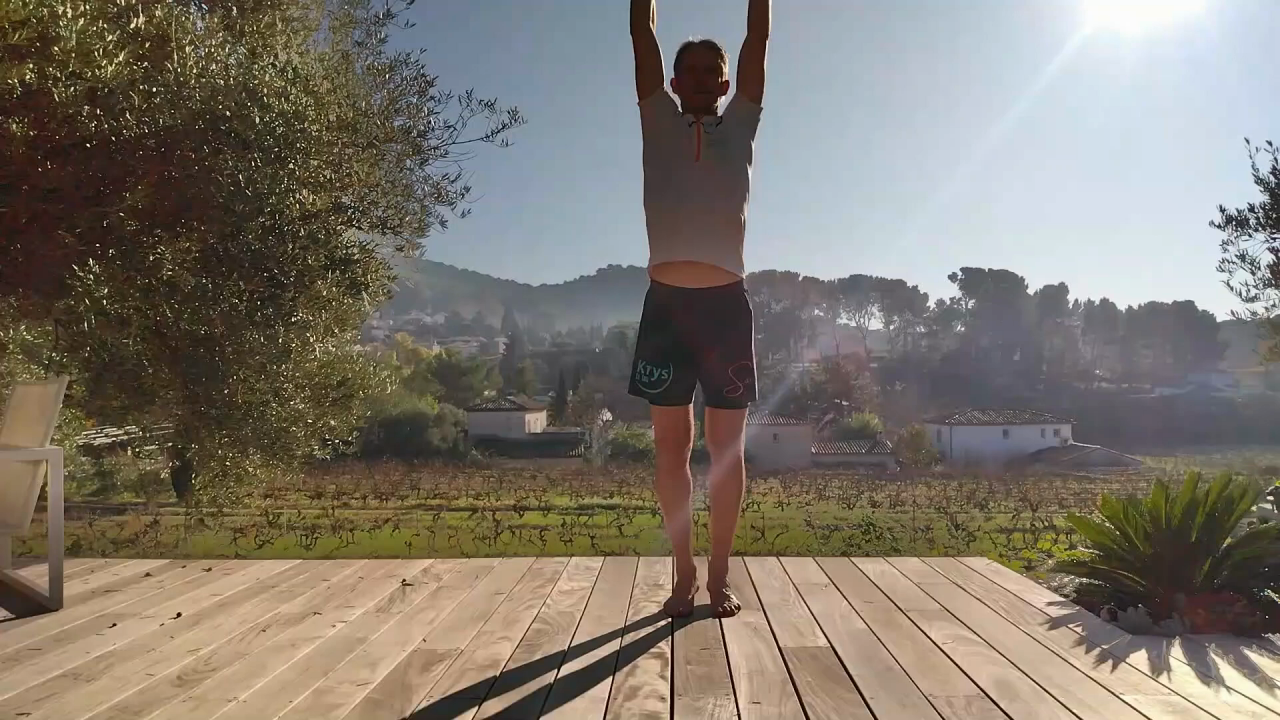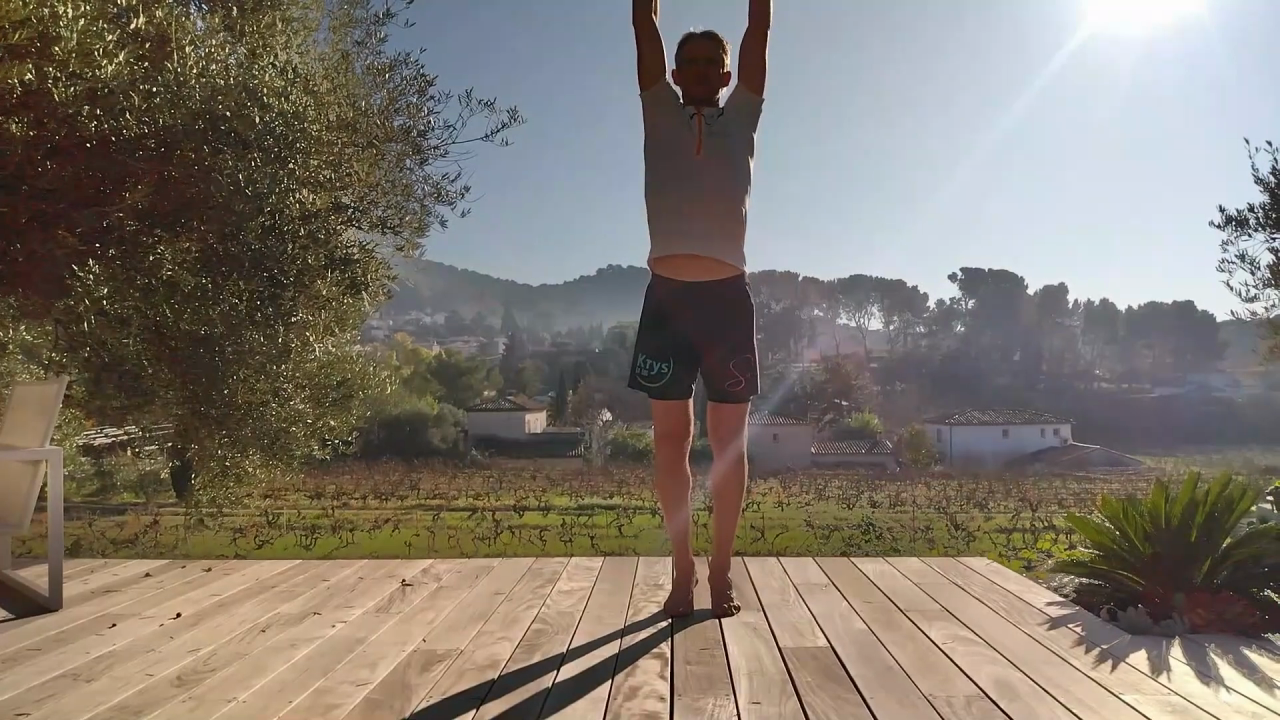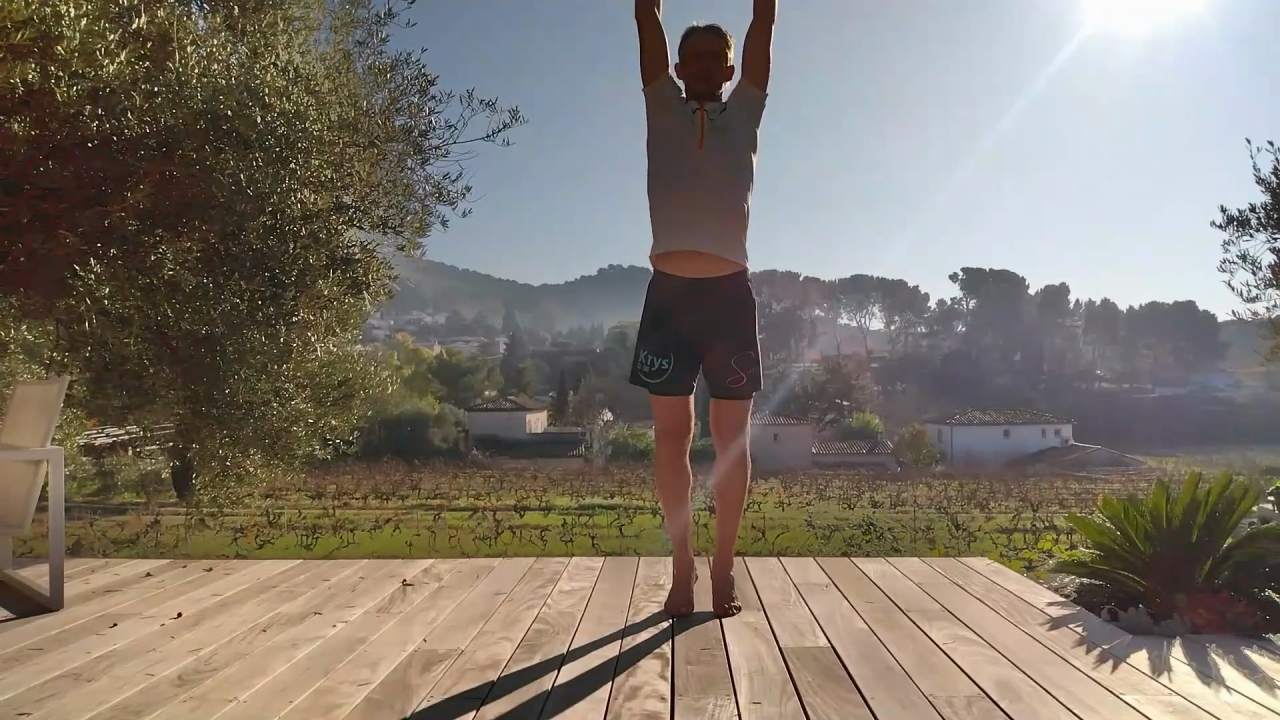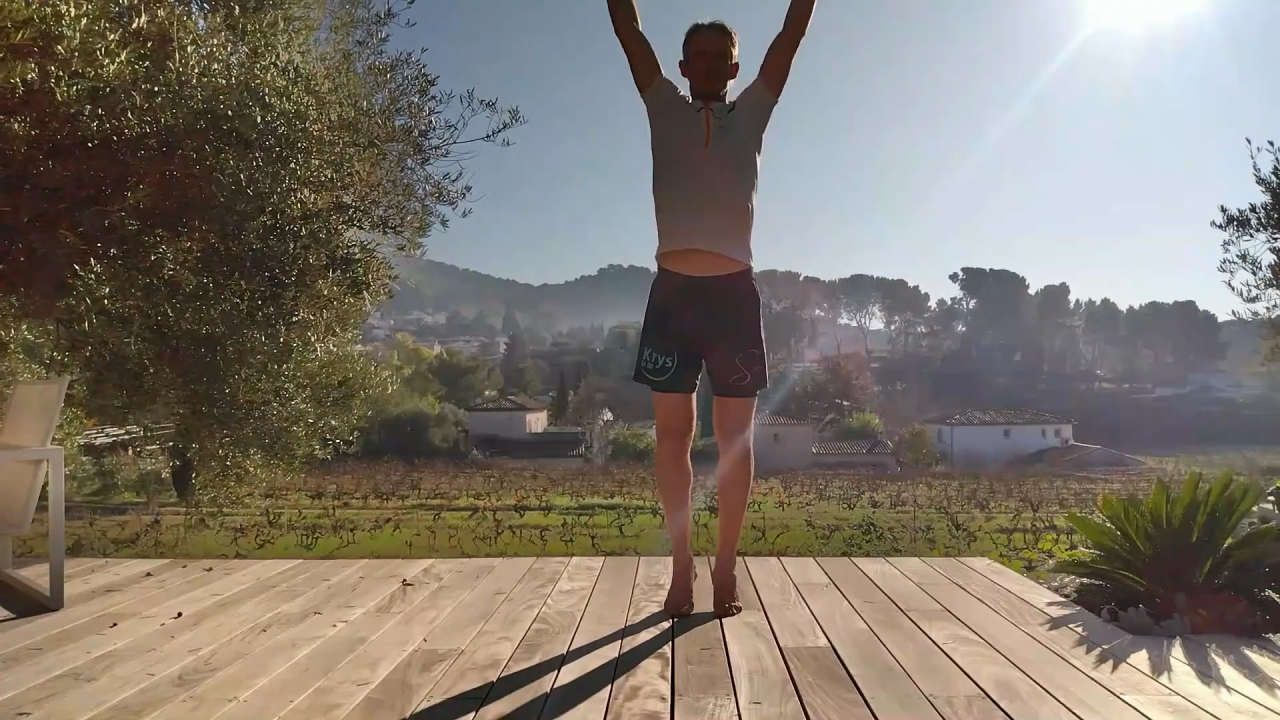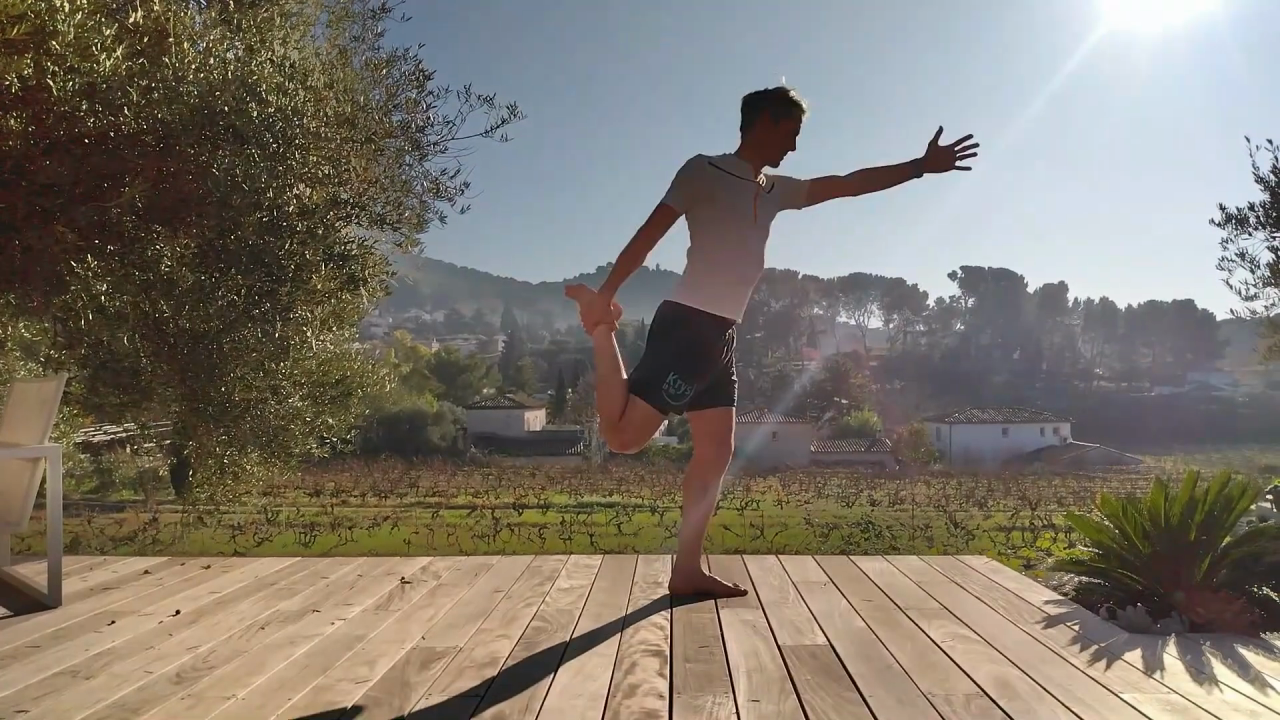
dt=1s
person 1, frame 1
left shoulder: (739, 126)
right shoulder: (659, 123)
left hip: (726, 303)
right hip: (667, 303)
left knee: (727, 447)
right knee: (671, 445)
left ankle: (719, 572)
right ankle: (684, 571)
person 1, frame 2
left shoulder: (741, 119)
right shoulder: (660, 114)
left hip: (726, 295)
right hip: (667, 295)
left knee: (729, 441)
right knee: (670, 439)
left ankle: (720, 570)
right ankle: (683, 569)
person 1, frame 3
left shoulder: (744, 114)
right shoulder: (663, 109)
left hip: (729, 292)
right hip: (669, 292)
left knee: (731, 439)
right knee: (671, 436)
left ankle: (723, 568)
right ankle: (683, 568)
person 1, frame 4
left shoulder: (751, 114)
right shoulder: (664, 108)
left hip: (733, 292)
right hip: (673, 291)
left knee: (735, 438)
right knee: (673, 433)
left ankle: (725, 569)
right ankle: (682, 568)
person 1, frame 5
left shoulder: (775, 190)
right shoulder: (704, 171)
left elbow: (849, 184)
right elbow: (648, 235)
left wrist: (920, 166)
right wrist: (605, 296)
left hip: (719, 335)
right hip: (688, 325)
left knee: (715, 452)
right knee: (623, 435)
left ankle: (688, 569)
